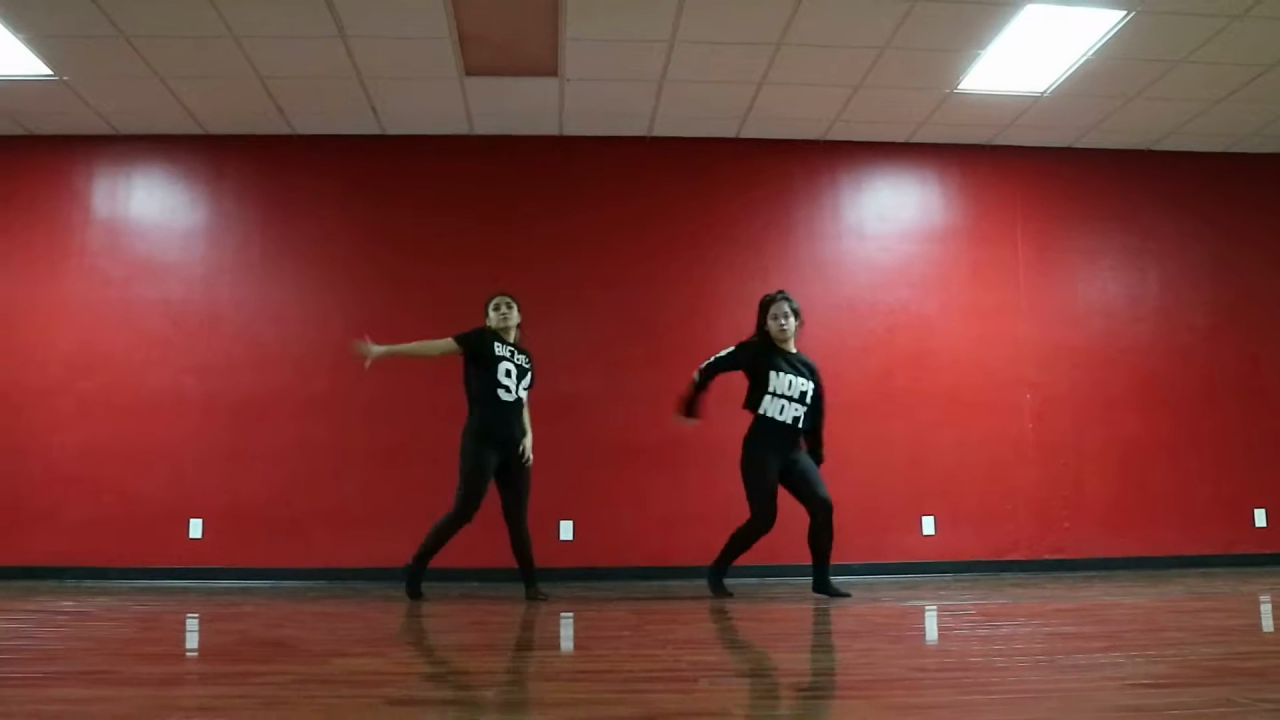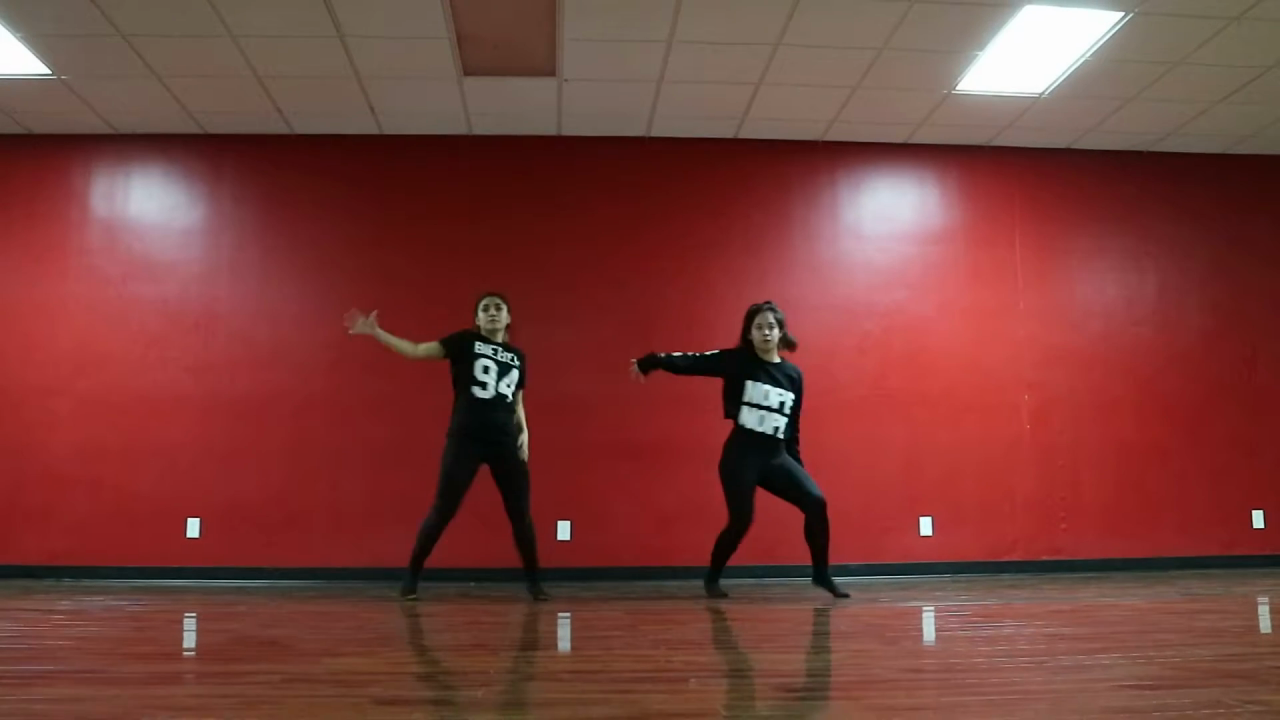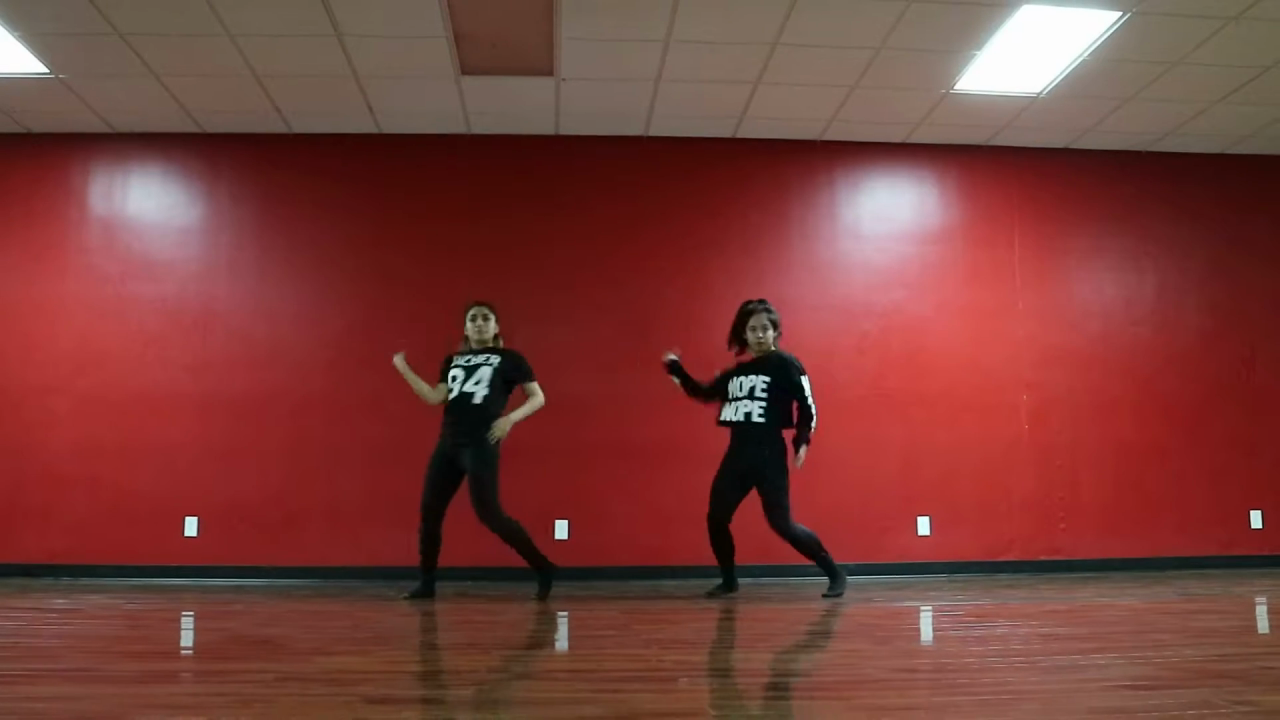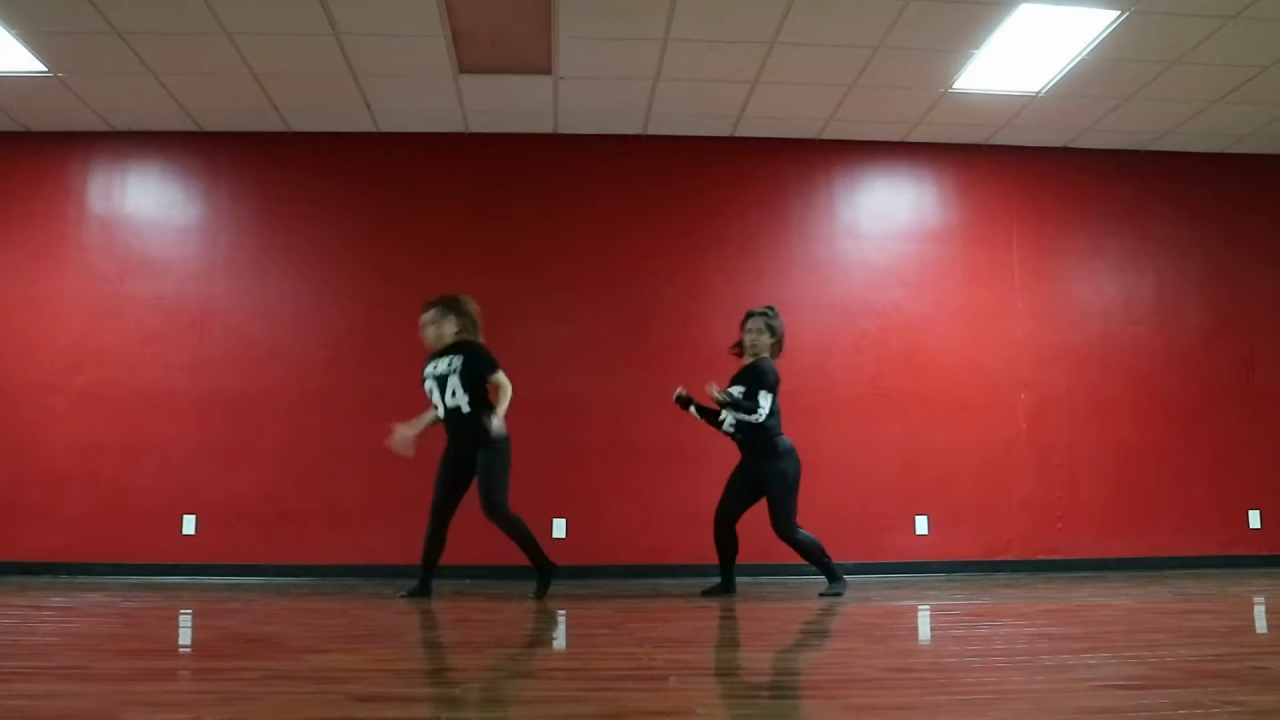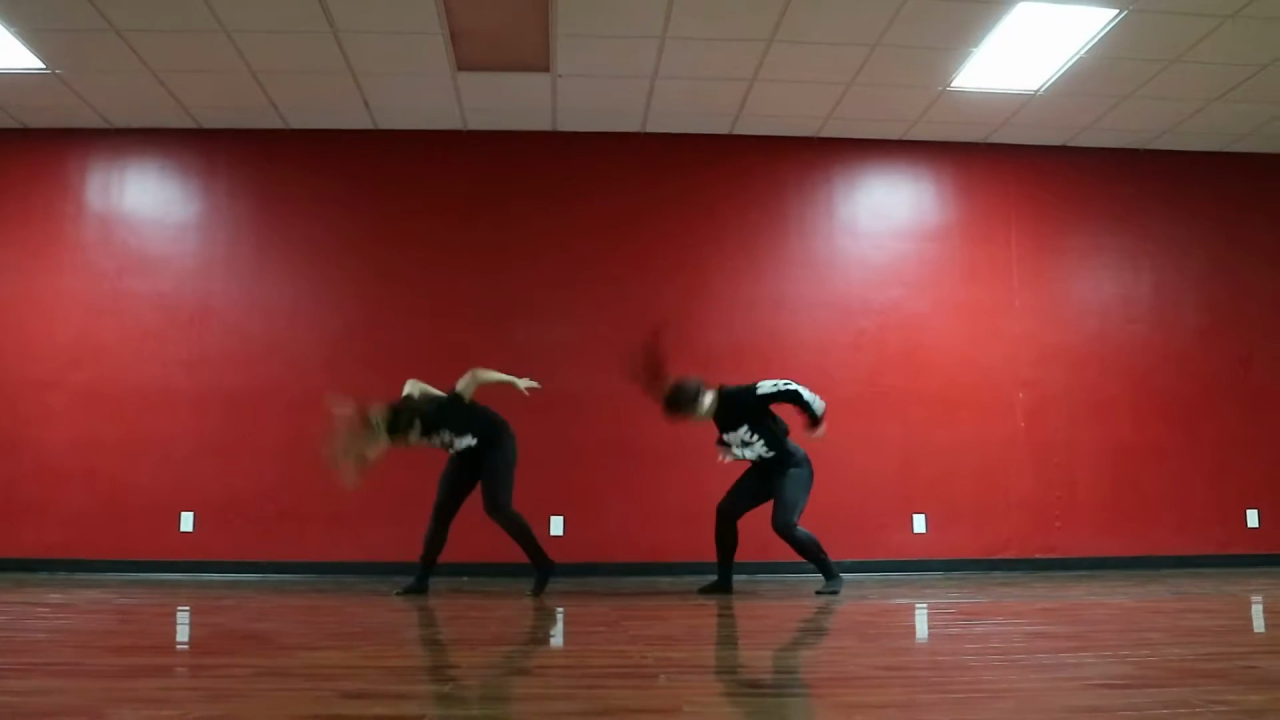
dt=0.2s
person 1, frame 1
left shoulder: (525, 357)
right shoulder: (482, 339)
right elbow: (437, 346)
left wrist: (528, 436)
right wrist: (383, 350)
left hip: (513, 444)
right hip: (481, 439)
left knee: (517, 517)
right knee: (464, 511)
left ankle: (531, 584)
right ankle: (415, 570)
person 1, frame 2
left shoulder: (518, 357)
right shoulder: (466, 341)
right elbow: (417, 352)
left wrist: (525, 432)
right wrist: (376, 333)
left hip: (506, 441)
right hip: (466, 438)
left knee: (520, 511)
right knee: (443, 509)
left ankle: (533, 580)
right ankle: (412, 575)
person 1, frame 3
left shoulder: (510, 358)
right shoulder: (455, 359)
left elbow: (538, 398)
right elbow: (434, 398)
left wrist: (510, 418)
right wrist: (403, 367)
left hip: (482, 444)
right hip: (448, 442)
left knee: (489, 514)
right knee: (429, 511)
left ankle: (545, 570)
right ankle: (427, 583)
person 1, frame 4
left shoulder: (471, 352)
right shoulder: (432, 363)
left elbow: (504, 385)
left wrist: (498, 416)
right wrist: (414, 429)
left hip: (489, 443)
right hip: (457, 446)
left knee: (496, 509)
right knee: (439, 512)
left ankle: (545, 568)
right ankle: (424, 581)
person 1, frame 5
left shoulder: (438, 411)
right shoulder: (409, 407)
left elbow: (475, 376)
right elbow: (412, 384)
left wrist: (514, 381)
left hip: (497, 441)
right hip: (468, 448)
left knee: (498, 506)
right knee: (442, 509)
left ankle: (543, 566)
right ankle: (422, 579)
person 2, frame 1
left shoulder: (809, 369)
right shoulder: (756, 351)
left elbow: (815, 416)
right elbow: (710, 368)
left wrist: (816, 456)
right wrist: (690, 405)
left hip: (793, 450)
right hip: (760, 448)
left knee: (823, 505)
right knee: (764, 518)
left ankle: (821, 579)
right ankle: (717, 572)
person 2, frame 2
left shoulder: (793, 375)
right shoulder: (735, 360)
left elbow: (793, 423)
right elbow: (692, 362)
left wrist: (794, 459)
right wrist: (649, 362)
left hip: (776, 456)
right hip: (741, 454)
left knee: (816, 502)
right knee: (740, 522)
left ankle: (822, 574)
right ankle: (712, 578)
person 2, frame 3
left shoulder: (785, 363)
right shoulder: (739, 371)
left elbow: (806, 406)
right elbow: (704, 394)
left wrist: (802, 442)
right wrist: (676, 368)
left hip: (769, 452)
right hip: (738, 452)
left knee: (781, 523)
right knee: (716, 518)
left ankle: (835, 574)
right ankle: (728, 580)
person 2, frame 4
left shoulder: (762, 371)
right shoulder: (744, 375)
left elbow: (757, 413)
right elbow: (722, 420)
left wrist: (726, 401)
right wrist: (687, 402)
left hip: (776, 459)
right hip: (751, 461)
left knee: (785, 528)
right knee: (723, 518)
left ankle: (835, 577)
right ankle: (727, 581)
person 2, frame 5
left shoulder: (739, 399)
right shoulder: (718, 411)
left elbow: (788, 389)
left wrist: (815, 415)
right wrist: (729, 447)
left hip: (792, 465)
right hip: (764, 470)
left knee: (784, 524)
right knee: (725, 511)
left ankle: (831, 576)
right ankle: (724, 579)
